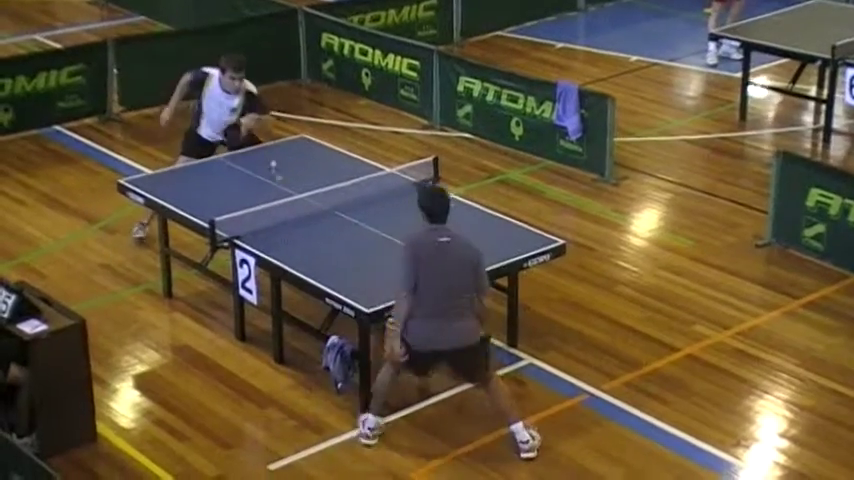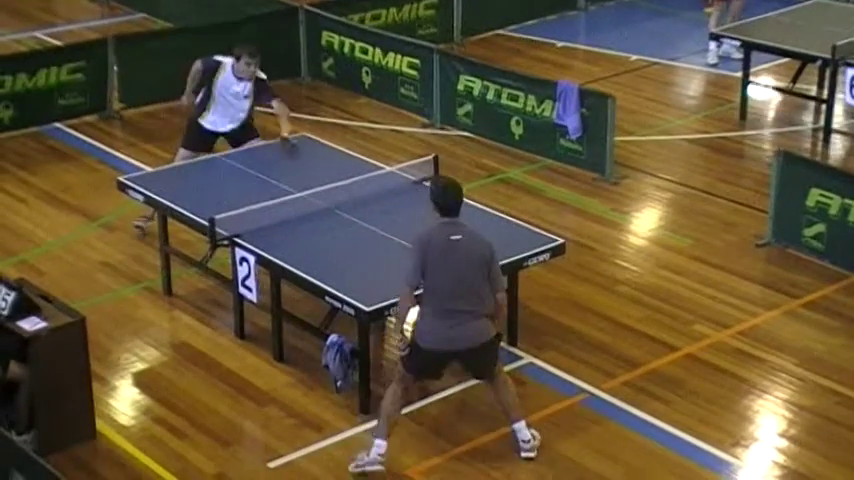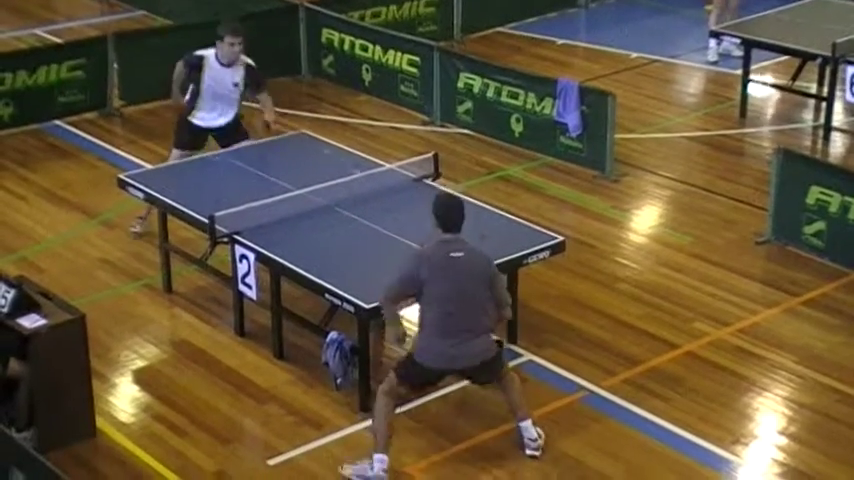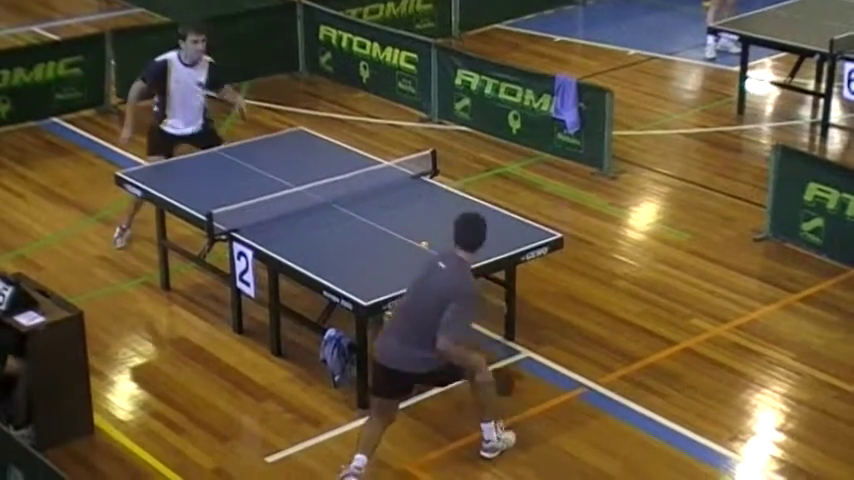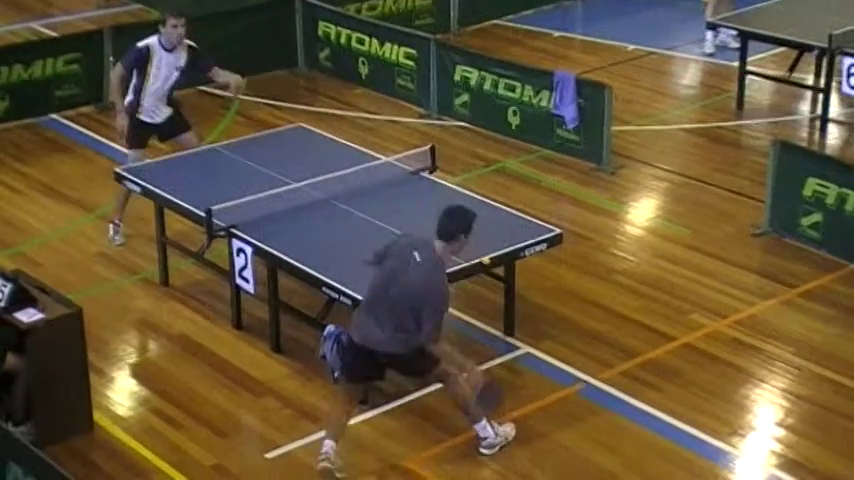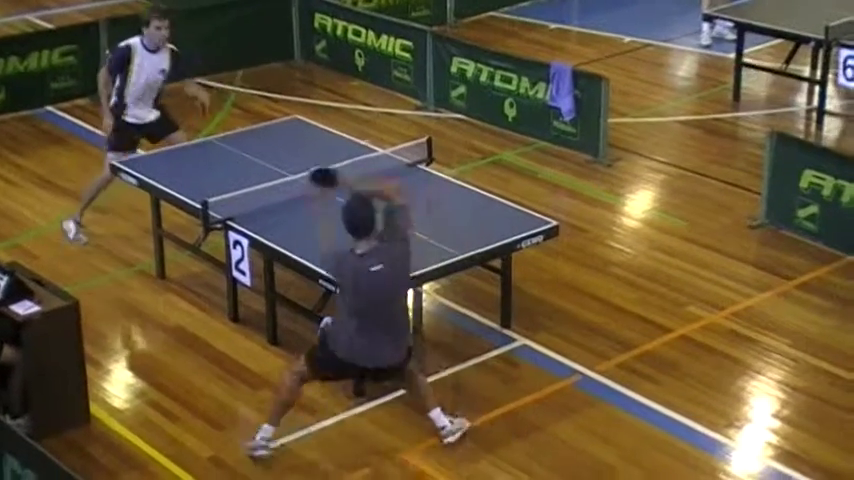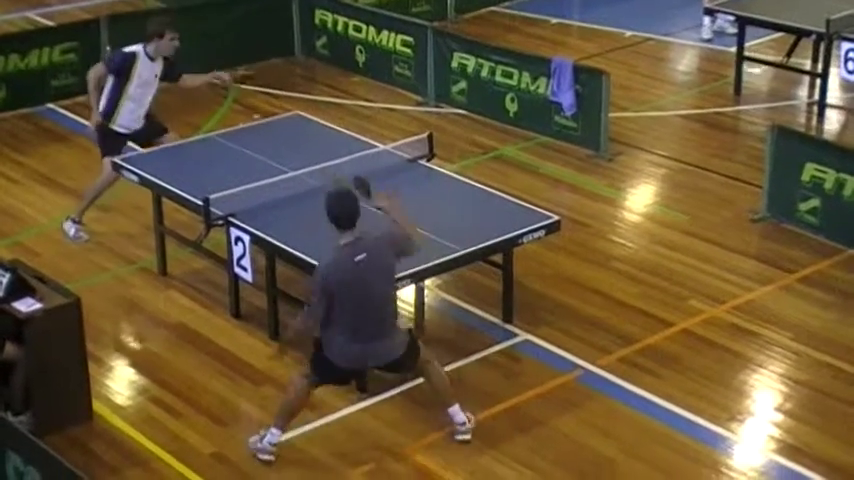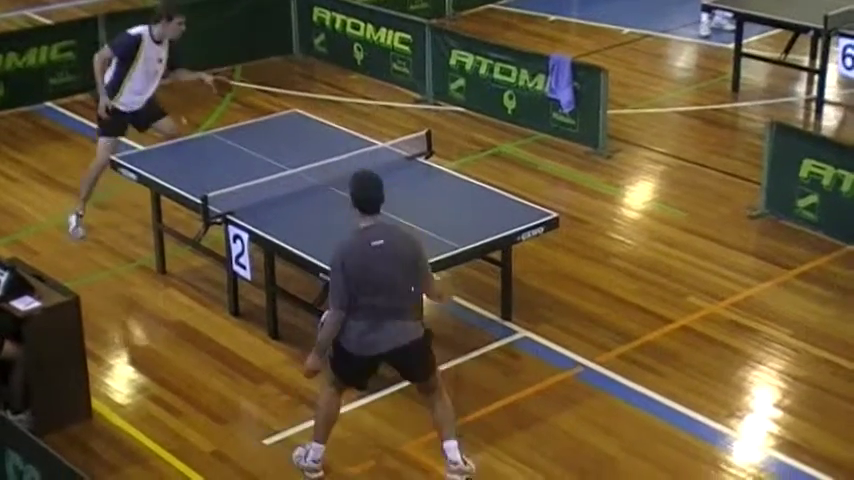
dt=0.2s
person 1, frame 1
left shoulder: (414, 244)
right shoulder: (469, 249)
left elbow: (405, 294)
right elbow: (479, 300)
left wrist: (393, 335)
right wrist: (477, 328)
left hip: (419, 335)
right hip: (463, 336)
left knee: (392, 364)
right knee: (488, 381)
left ankle: (371, 423)
right ankle: (523, 439)
person 1, frame 2
left shoulder: (425, 240)
right shoulder: (482, 244)
left elbow: (408, 291)
right elbow: (501, 298)
left wrist: (398, 331)
right wrist: (493, 326)
left hip: (432, 337)
right hip: (476, 334)
left knee: (399, 385)
right knee: (497, 377)
left ankle: (376, 452)
right ankle: (525, 437)
person 1, frame 3
left shoulder: (423, 258)
right shoulder: (483, 261)
left elbow: (389, 299)
right elbow: (505, 313)
left wrist: (393, 327)
left hip: (432, 352)
right hip: (477, 350)
left knee: (386, 393)
right knee: (506, 377)
right ankle: (530, 436)
person 1, frame 4
left shoulder: (442, 260)
right shoulder: (465, 289)
right elbow: (445, 345)
right wrist: (476, 362)
left hip: (389, 351)
right hip: (426, 358)
left knee: (380, 415)
right knee: (480, 371)
right ankle: (491, 439)
person 1, frame 5
left shoulder: (406, 242)
right shoulder: (436, 286)
left elbow: (375, 260)
right elbow: (431, 343)
right wrist: (467, 370)
left hip: (362, 333)
right hip: (399, 344)
left knee: (346, 398)
right knee: (454, 374)
left ankle: (329, 451)
right ankle: (487, 435)
person 1, frame 6
left shoulder: (342, 263)
right shoulder: (396, 245)
right elbow: (395, 193)
right wrist: (359, 190)
left hip: (344, 348)
right hip: (390, 352)
left knee: (294, 375)
right knee: (411, 372)
left ankle: (265, 437)
right ankle: (444, 424)
person 1, frame 7
left shoulder: (327, 271)
right shoulder: (384, 243)
left elbow: (311, 323)
right elbow: (412, 239)
right wrist: (389, 208)
left hip: (342, 352)
right hip: (389, 346)
left knee: (303, 380)
right knee: (428, 363)
left ankle: (269, 441)
right ankle: (459, 421)
person 1, frame 8
left shoulder: (345, 253)
right shoulder: (406, 240)
left elbow: (337, 313)
right elbow: (431, 290)
left wrist: (316, 353)
right wrist: (445, 296)
left hip: (359, 340)
right hip: (406, 335)
left knee: (331, 385)
right knee: (435, 391)
person 2, frame 1
left shoulder: (249, 93)
right shoulder: (206, 76)
left elbow: (264, 118)
right elbow: (187, 78)
left wrist: (250, 122)
right wrist: (170, 107)
left hip: (236, 134)
right hip: (202, 132)
right ankle: (145, 223)
person 2, frame 2
left shoulder: (259, 81)
right shoulder: (218, 64)
left elbow: (279, 105)
right elbow: (198, 65)
left wrist: (284, 123)
right wrist: (188, 94)
left hip: (238, 125)
right hip: (204, 122)
right ankle: (150, 215)
person 2, frame 3
left shoulder: (247, 67)
right shoulder: (201, 58)
left elbow: (263, 96)
right elbow: (181, 67)
left wrist: (269, 113)
right wrist: (177, 93)
left hip: (227, 121)
right hip: (194, 119)
right ankle: (144, 215)
person 2, frame 4
left shoulder: (208, 65)
right shoulder: (163, 64)
left elbow: (222, 90)
right elbow: (136, 90)
left wrist: (236, 99)
right wrist: (128, 125)
left hip: (198, 124)
right hip: (166, 126)
right ankle: (126, 225)
person 2, frame 5
left shoulder: (189, 50)
right shoulder: (144, 49)
left elbow: (214, 72)
right elbow: (116, 74)
left wrist: (233, 78)
right wrist: (121, 113)
left hip: (166, 110)
right hip: (139, 114)
left knee: (196, 150)
right ankle: (116, 222)
person 2, frame 6
left shoulder: (170, 53)
right shoulder: (126, 50)
left elbow: (184, 82)
right elbow: (104, 77)
left wrist: (200, 93)
right wrist: (107, 113)
left hip: (152, 113)
right hip: (124, 116)
right knee: (110, 173)
right ankle: (75, 219)
person 2, frame 7
left shoulder: (163, 61)
right shoulder: (128, 56)
left elbow: (184, 80)
right elbow: (94, 74)
left wrist: (214, 76)
right wrist: (95, 110)
left hip: (140, 120)
right hip: (112, 124)
right knee: (110, 175)
right ankle: (74, 220)
person 2, frame 8
left shoulder: (166, 44)
right shoulder: (134, 38)
left elbow: (174, 72)
right elbow: (100, 58)
left wrist: (201, 76)
right wrist: (103, 95)
left hip: (141, 103)
right hip: (113, 105)
left knee: (174, 133)
right knee: (104, 159)
right ankle: (77, 212)
